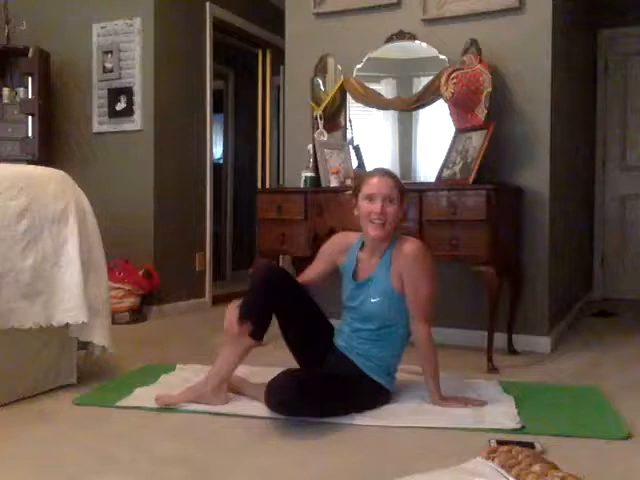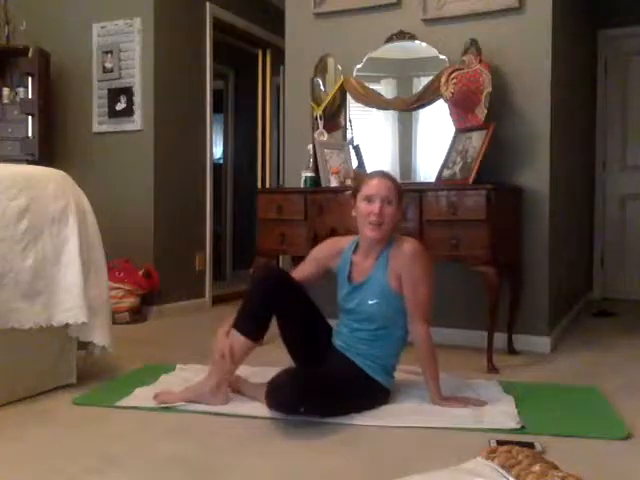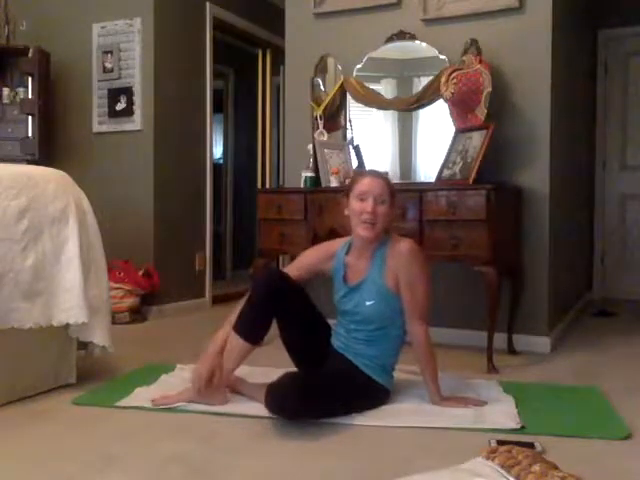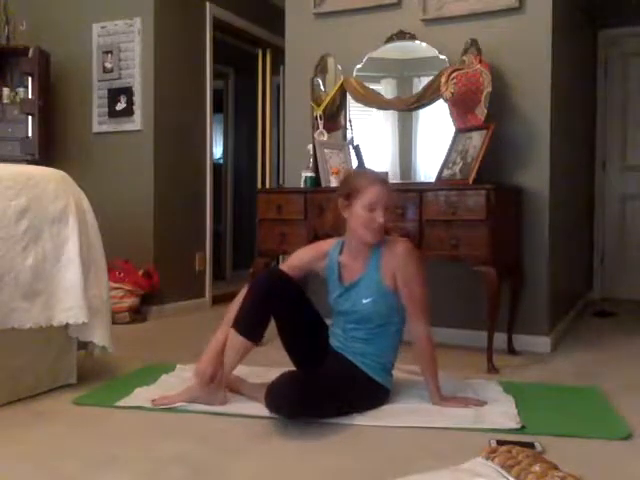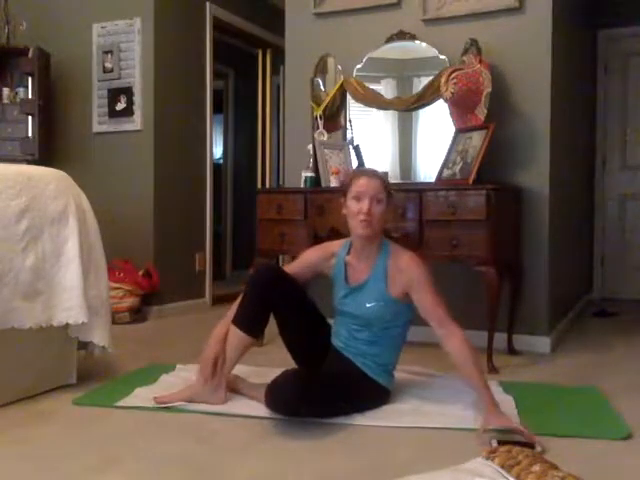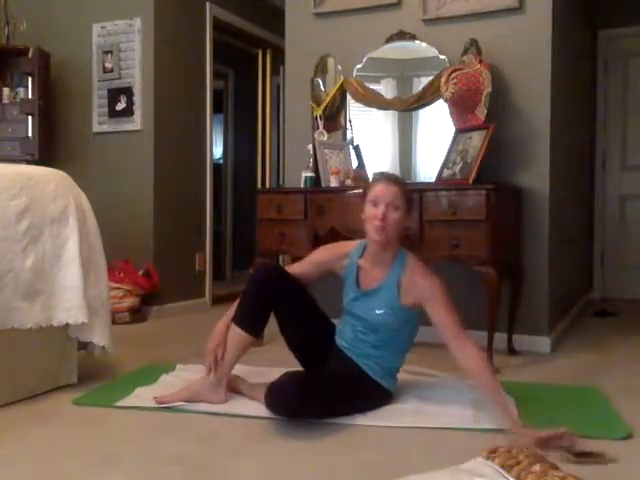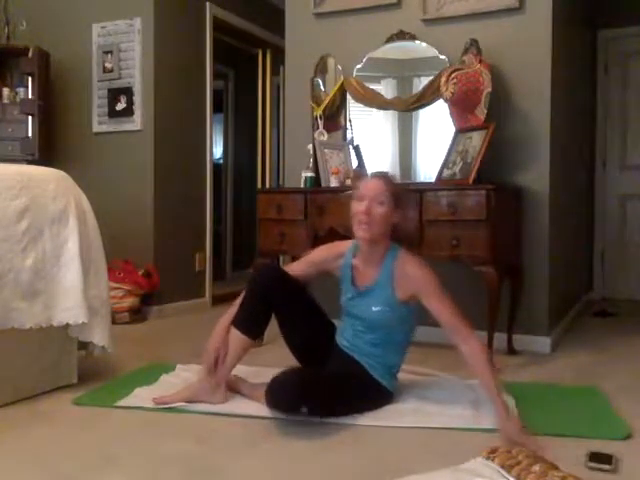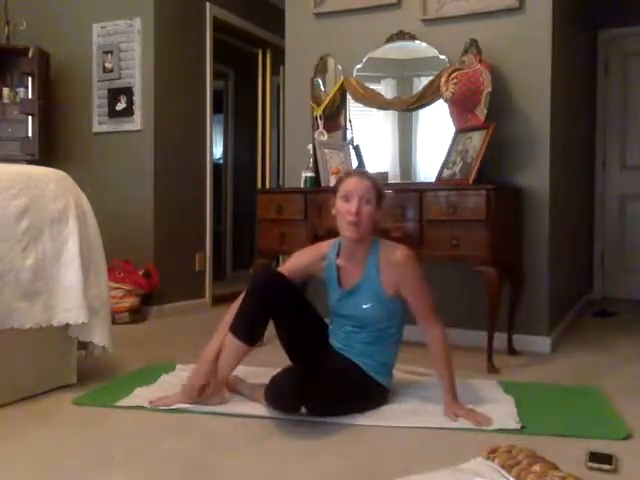
dt=0.7s
person 1, frame 1
left shoulder: (410, 253)
right shoulder: (342, 245)
left elbow: (421, 327)
right elbow: (298, 285)
left wrist: (437, 397)
right wrist: (242, 305)
left hip: (367, 381)
right hip: (333, 352)
left knee: (287, 390)
right knee: (270, 276)
left ankle: (236, 384)
right ankle: (213, 384)
person 1, frame 2
left shoulder: (408, 253)
right shoulder: (335, 249)
left elbow: (419, 327)
right elbow: (285, 287)
left wrist: (437, 396)
right wrist: (229, 328)
left hip: (366, 380)
right hip: (329, 351)
left knee: (288, 389)
right knee: (270, 277)
left ankle: (238, 385)
right ankle: (215, 382)
person 1, frame 3
left shoulder: (403, 253)
right shoulder: (330, 253)
left elbow: (418, 328)
right elbow: (258, 292)
left wrist: (437, 396)
right wrist: (214, 349)
left hip: (366, 380)
right hip: (329, 352)
left knee: (288, 396)
right knee: (271, 281)
left ankle: (234, 384)
right ankle: (214, 383)
person 1, frame 4
left shoulder: (398, 254)
right shoulder: (322, 253)
left elbow: (419, 327)
right elbow: (251, 292)
left wrist: (436, 396)
right wrist: (215, 349)
left hip: (365, 379)
right hip: (327, 353)
left knee: (287, 395)
right knee: (269, 280)
left ankle: (235, 384)
right ankle: (215, 382)
person 1, frame 5
left shoulder: (404, 265)
right shoulder: (329, 255)
left elbow: (449, 332)
right elbow: (261, 287)
left wrist: (491, 407)
right wrist: (220, 333)
left hip: (365, 381)
right hip: (329, 351)
left knee: (289, 392)
right knee: (267, 276)
left ankle: (235, 384)
right ankle: (213, 382)
person 1, frame 6
left shoulder: (417, 279)
right shoulder: (341, 255)
left elbow: (463, 348)
right elbow: (270, 285)
left wrist: (514, 423)
right wrist: (225, 322)
left hip: (367, 382)
right hip: (331, 350)
left knee: (289, 394)
right knee: (268, 275)
left ankle: (239, 386)
right ankle: (215, 381)
person 1, frame 7
left shoulder: (410, 271)
right shoulder: (336, 255)
left elbow: (465, 338)
right elbow: (260, 287)
left wrist: (503, 412)
right wrist: (222, 327)
left hip: (369, 381)
right hip: (333, 351)
left knee: (289, 389)
right knee: (269, 276)
left ankle: (236, 384)
right ankle: (214, 383)
person 1, frame 8
left shoulder: (397, 260)
right shoulder: (319, 256)
left elbow: (433, 327)
right elbow: (251, 297)
left wrist: (451, 399)
right wrist: (208, 357)
left hip: (365, 381)
right hip: (327, 352)
left knee: (285, 391)
right knee: (266, 281)
left ankle: (234, 387)
right ankle: (213, 383)
